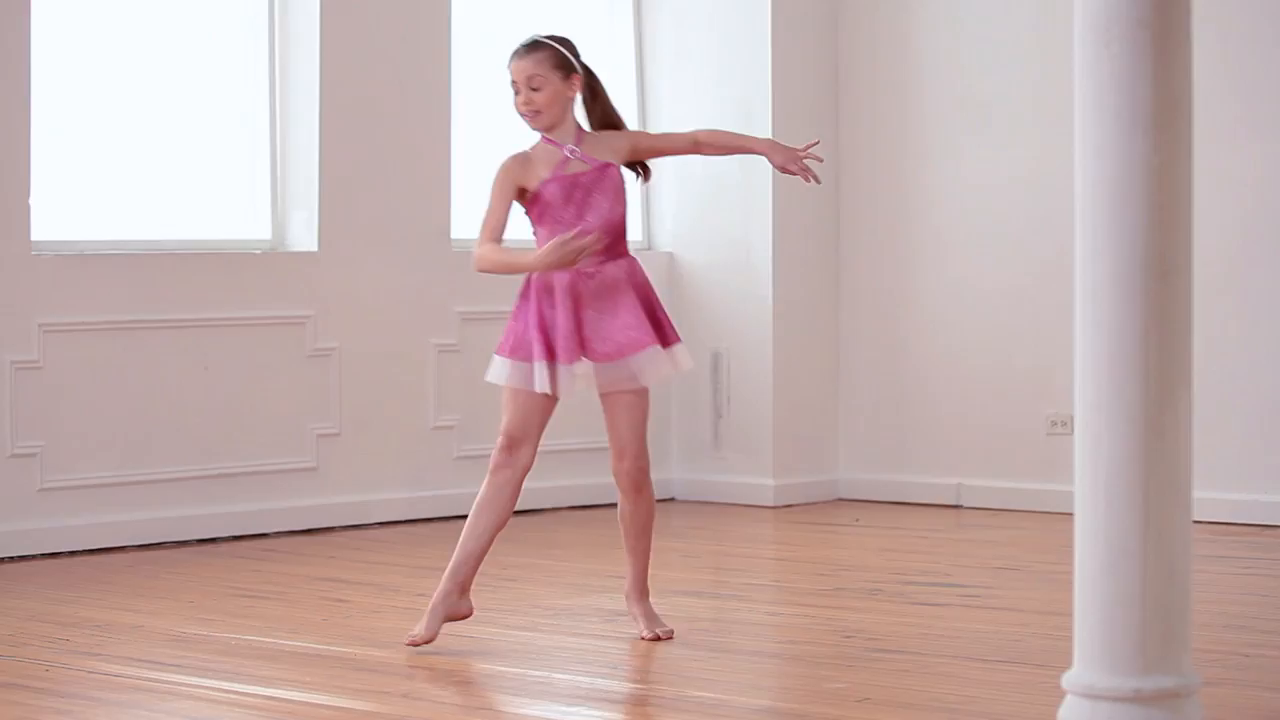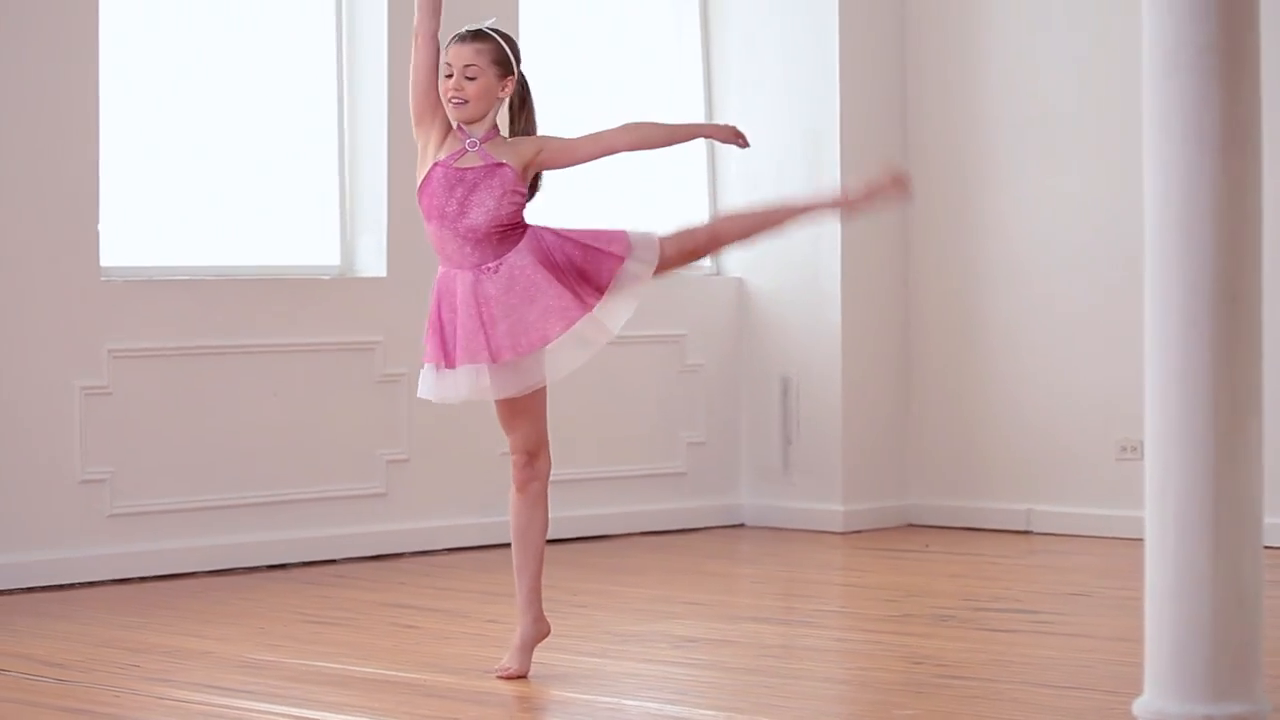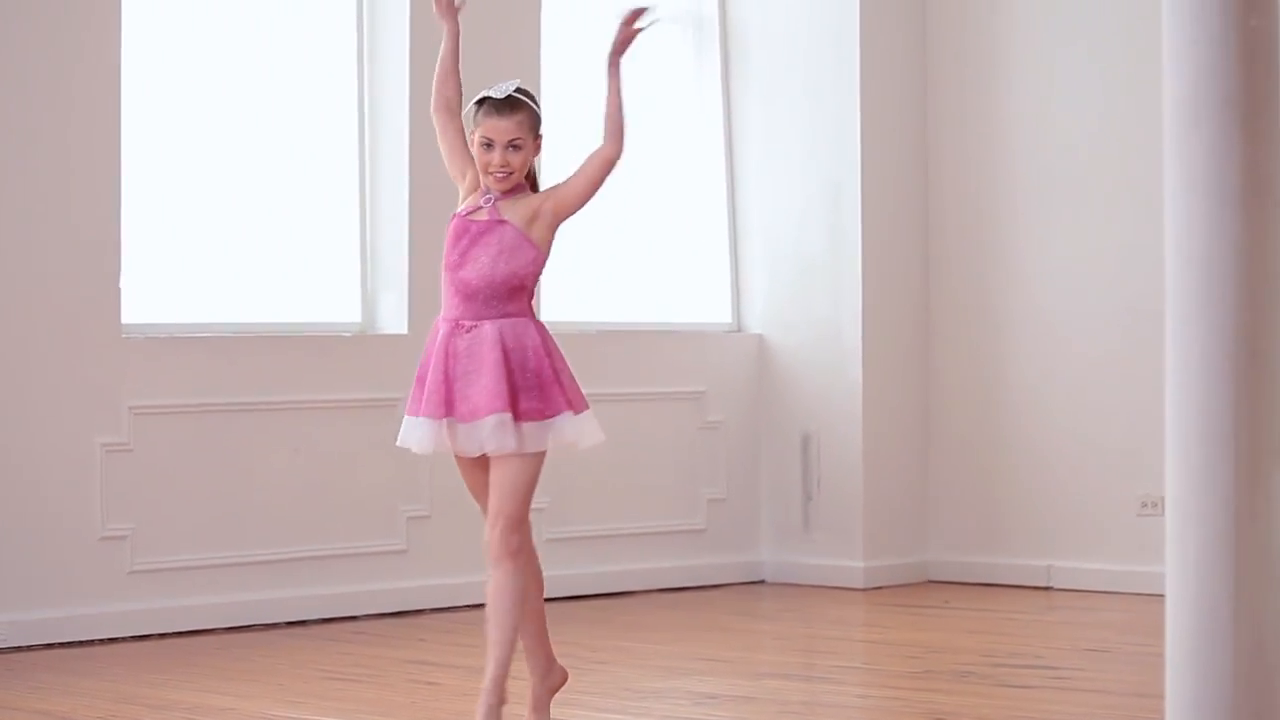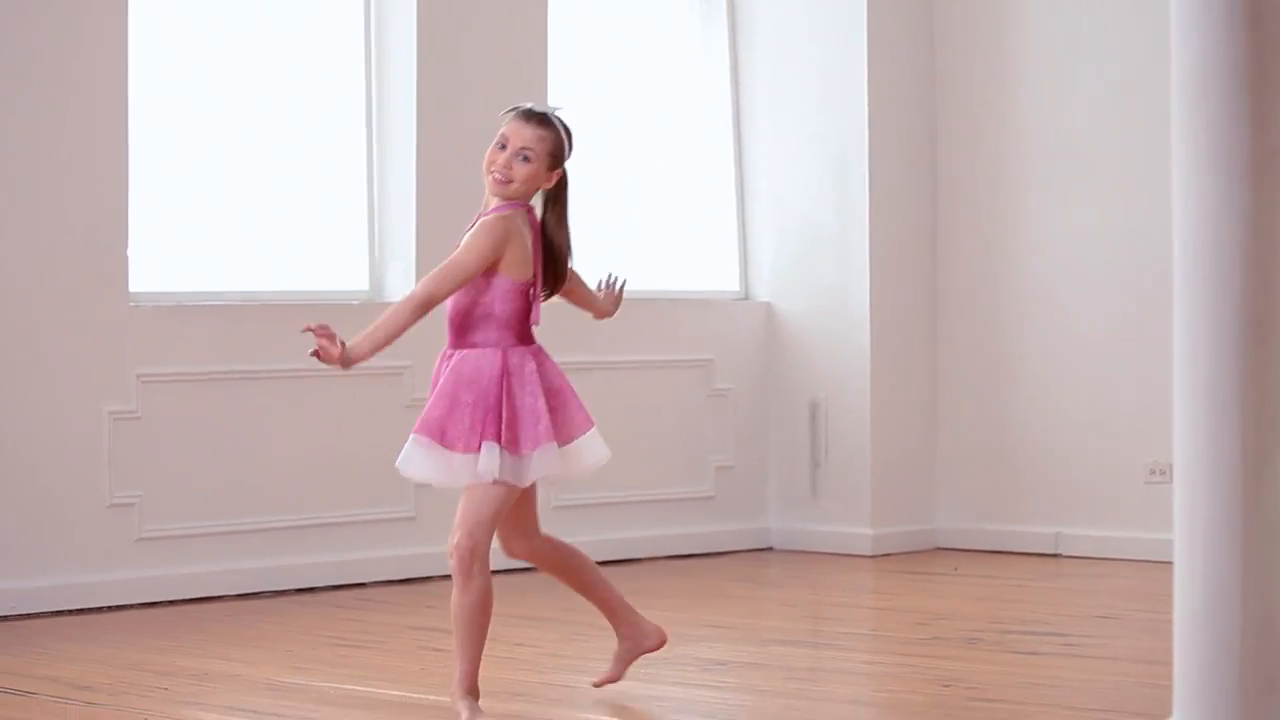
dt=0.7s
person 1, frame 1
left shoulder: (612, 147)
right shoulder: (517, 168)
left elbow: (689, 141)
right elbow: (483, 255)
left wrist: (767, 145)
right wrist: (546, 257)
left hip: (617, 304)
right hip: (550, 313)
left knee: (631, 467)
right knee: (511, 454)
left ankle: (637, 593)
right ankle: (451, 592)
person 1, frame 2
left shoulder: (524, 152)
right shoulder: (431, 137)
left elbow: (621, 138)
left wrist: (702, 128)
left hip: (542, 278)
right hip: (478, 309)
left knee: (691, 242)
right knee: (528, 461)
left ankle: (837, 204)
right ankle: (529, 618)
person 1, frame 3
left shoulder: (545, 206)
right shoulder: (469, 192)
left elbow: (607, 157)
right elbow: (443, 114)
left hip: (519, 368)
right hip: (460, 367)
left knee: (504, 532)
right knee: (506, 531)
person 1, frame 4
left shoulder: (500, 226)
right shoulder: (529, 234)
left elbow: (424, 298)
right elbow: (599, 306)
left wrist: (354, 351)
right wrist: (606, 299)
left hip: (502, 391)
right hip: (476, 392)
left knee: (466, 548)
right knee: (524, 542)
right ankle: (634, 627)
